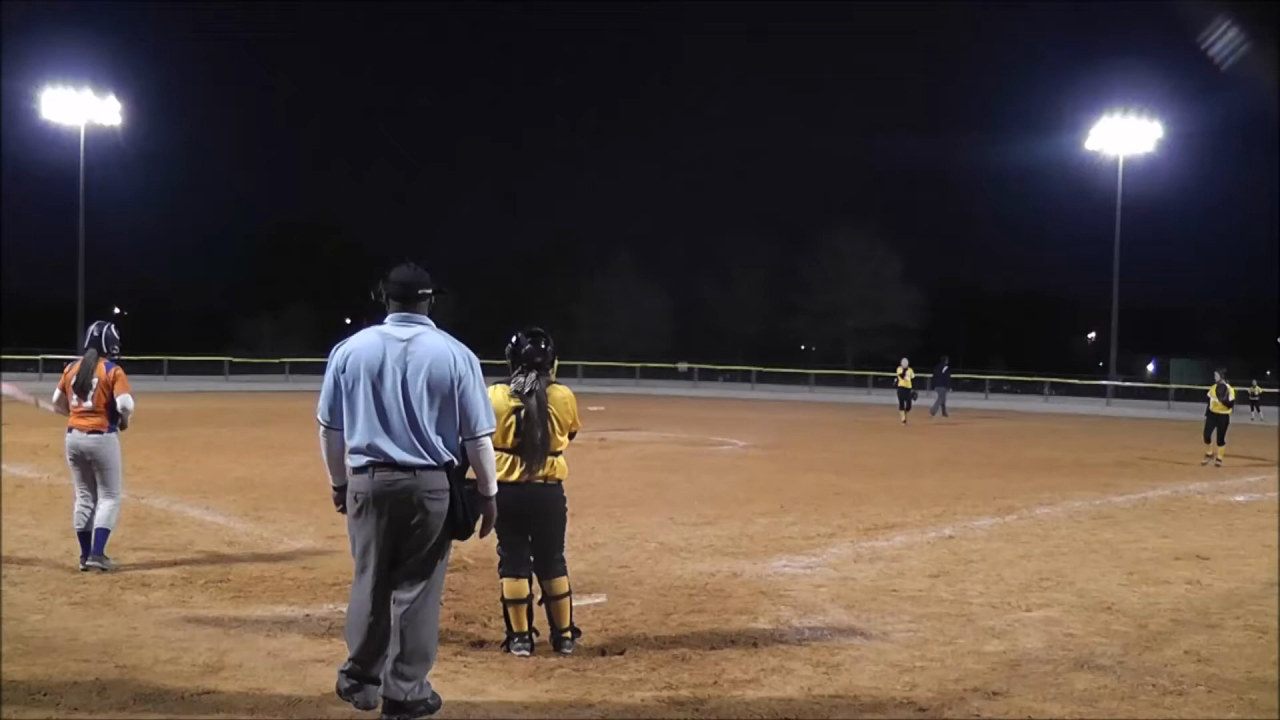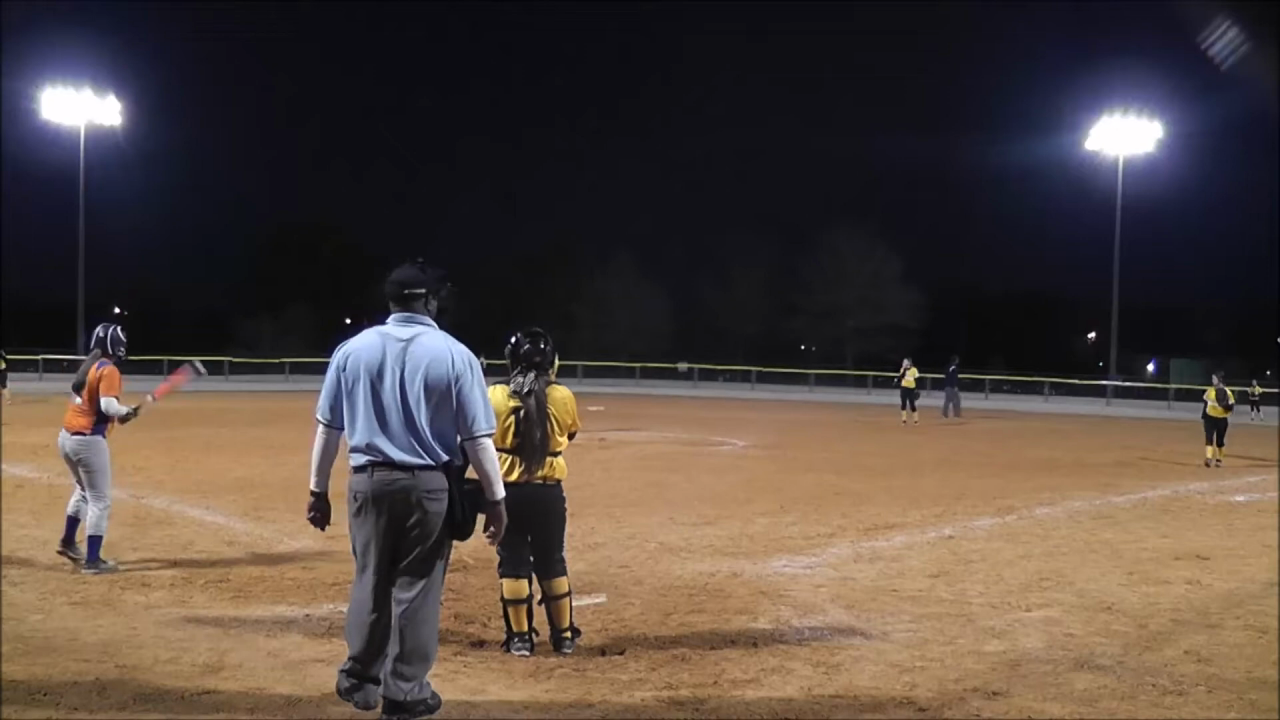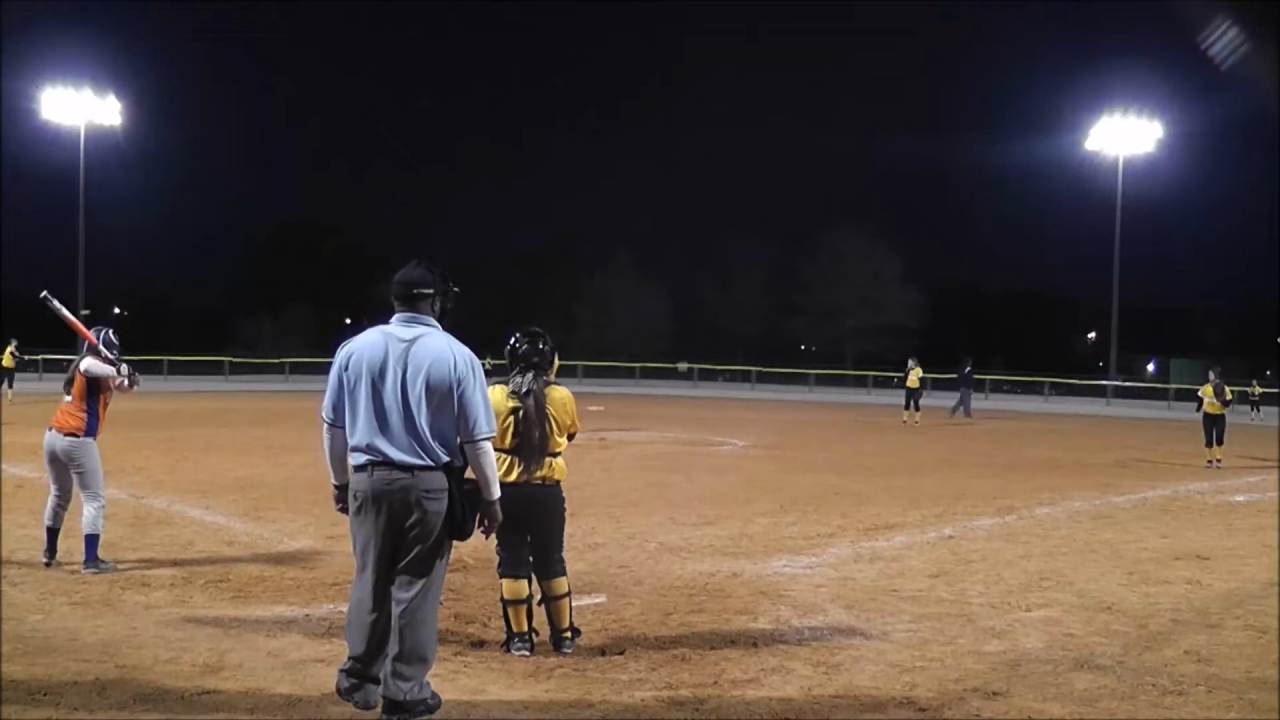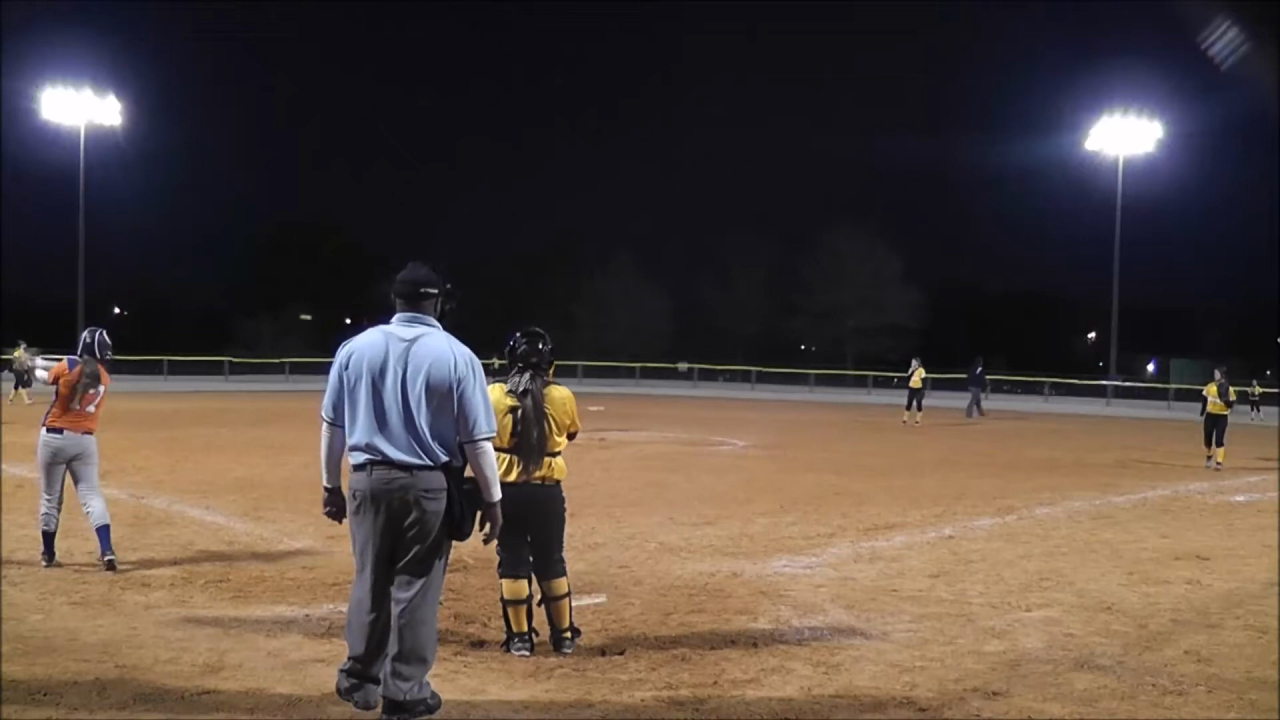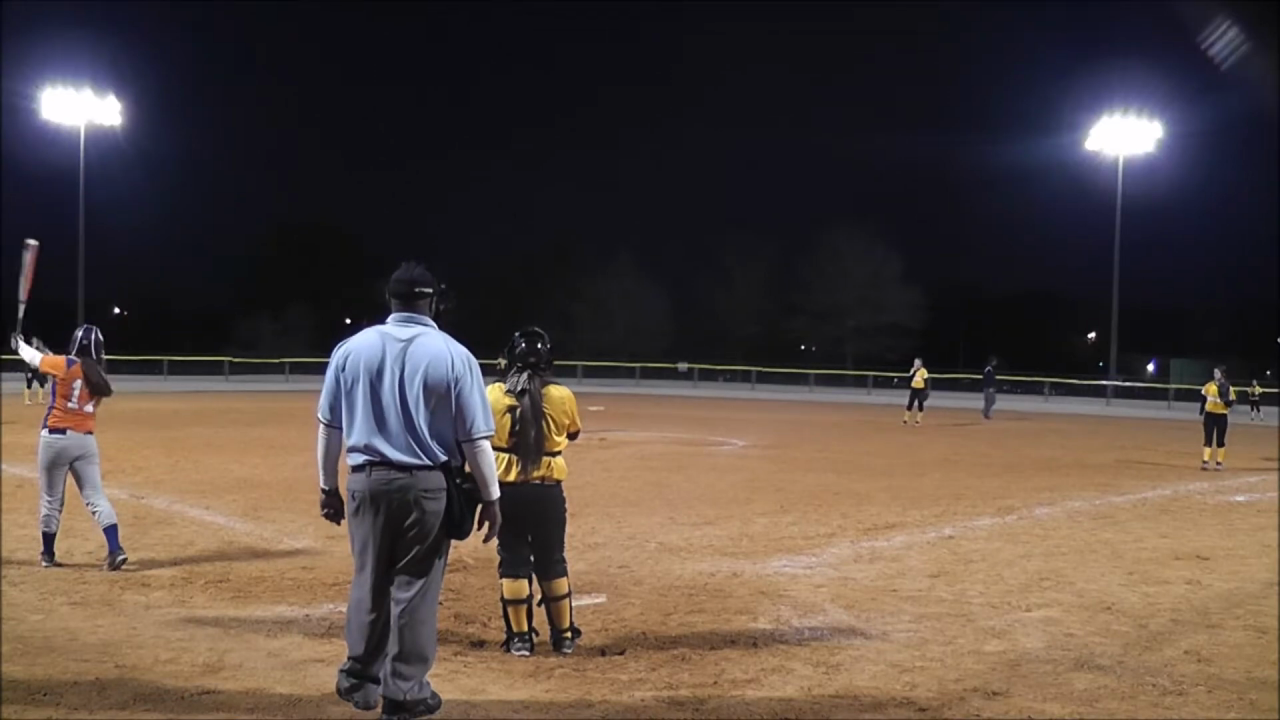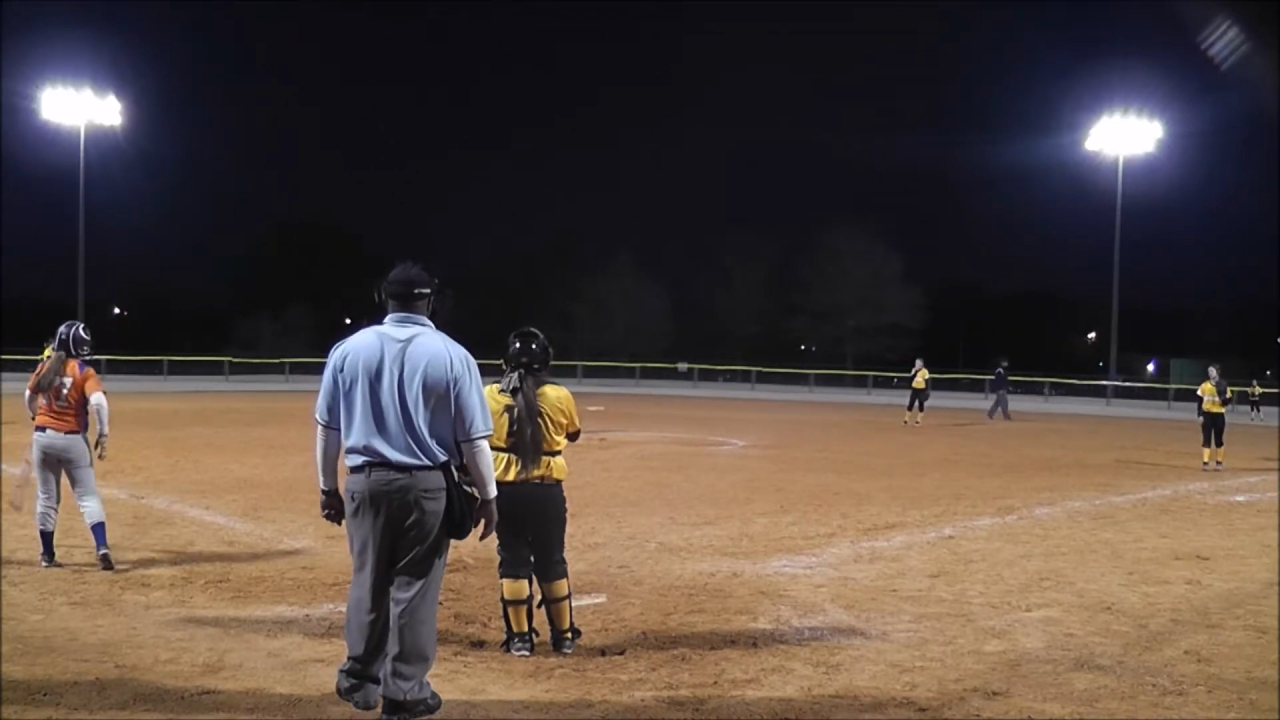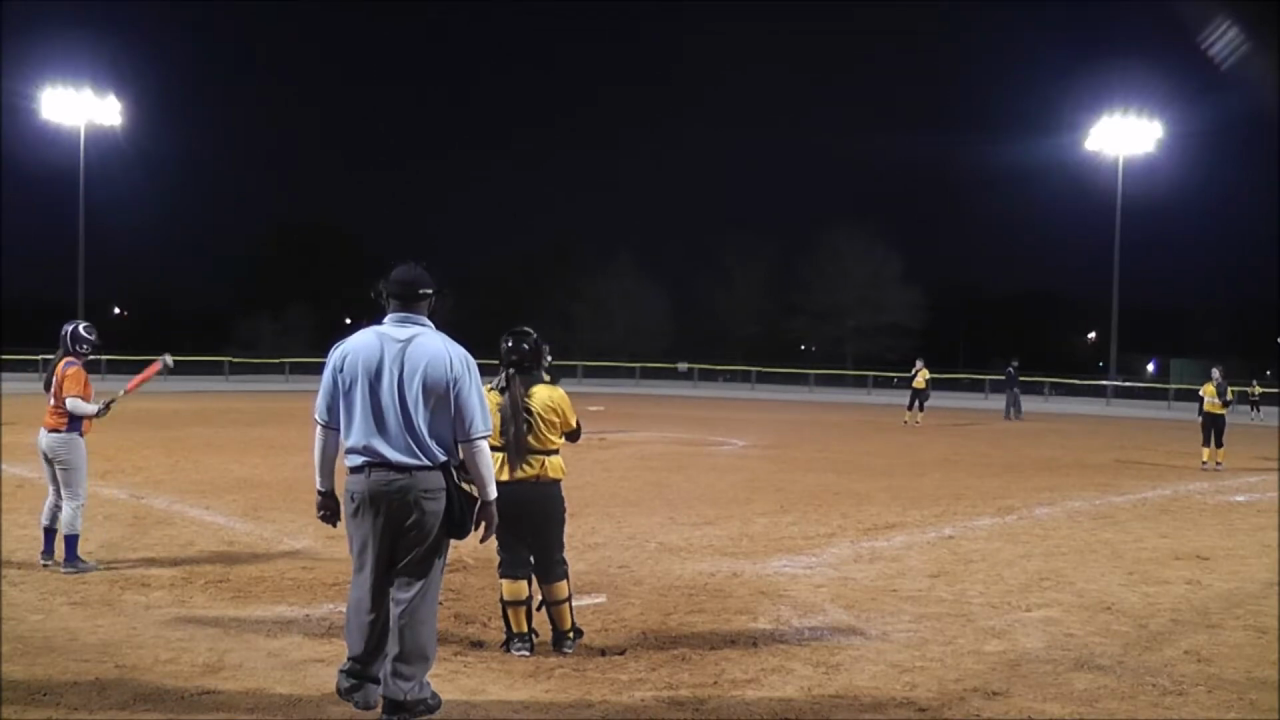
dt=0.4s
person 1, frame 1
left shoulder: (349, 350)
right shoulder: (454, 353)
left elbow: (330, 429)
right elbow: (477, 436)
left wrist: (339, 483)
right wrist: (487, 493)
left hip: (369, 482)
right hip: (430, 484)
left knee: (369, 583)
right knee: (417, 587)
left ankle: (361, 681)
person 1, frame 2
left shoulder: (352, 349)
right shoulder: (454, 355)
left elbow: (328, 428)
right elbow: (478, 438)
left wrist: (318, 490)
right wrist: (495, 498)
left hip: (368, 482)
right hip: (429, 485)
left knee: (370, 582)
right knee: (417, 587)
left ankle: (360, 681)
person 1, frame 3
left shoulder: (354, 348)
right shoulder: (457, 356)
left elbow: (333, 427)
right elbow: (477, 439)
left wrist: (341, 482)
right wrist: (491, 497)
left hip: (370, 481)
right hip: (429, 486)
left knee: (370, 582)
right knee: (416, 587)
left ankle: (361, 680)
person 1, frame 4
left shoulder: (355, 348)
right shoulder: (457, 355)
left elbow: (332, 425)
right elbow: (477, 440)
left wrist: (331, 484)
right wrist: (491, 499)
left hip: (369, 480)
right hip: (428, 485)
left knee: (370, 582)
right knee: (415, 587)
left ankle: (360, 681)
person 1, frame 5
left shoulder: (351, 349)
right shoulder: (453, 354)
left elbow: (329, 427)
right elbow: (475, 438)
left wrist: (328, 486)
right wrist: (490, 497)
left hip: (367, 481)
right hip: (427, 485)
left knee: (369, 582)
right knee: (415, 587)
left ankle: (360, 680)
person 1, frame 6
left shoulder: (348, 349)
right shoulder: (451, 355)
left elbow: (327, 428)
right elbow: (473, 438)
left wrist: (328, 487)
right wrist: (487, 496)
left hip: (366, 482)
right hip: (426, 485)
left knee: (368, 582)
right knee: (414, 587)
left ankle: (360, 681)
person 1, frame 7
left shoulder: (349, 349)
right shoulder: (452, 355)
left elbow: (327, 428)
right elbow: (474, 438)
left wrist: (325, 488)
right wrist: (488, 497)
left hip: (366, 482)
right hip: (427, 485)
left knee: (368, 582)
right knee: (415, 586)
left ankle: (361, 681)
person 2, frame 1
left shoulder: (495, 396)
right shoulder: (564, 397)
left hip: (507, 490)
right hip: (549, 491)
left knee: (514, 562)
right knee: (553, 562)
left ankle: (520, 637)
right ankle: (564, 635)
person 2, frame 2
left shoulder: (495, 396)
right shoulder: (563, 397)
left hip: (507, 491)
right hip: (548, 491)
left knee: (513, 562)
right knee: (552, 562)
left ankle: (520, 638)
right ankle: (563, 635)
person 2, frame 3
left shoulder: (494, 396)
right shoulder: (562, 397)
left hip: (506, 490)
right hip: (547, 491)
left knee: (513, 562)
right knee: (551, 562)
left ankle: (520, 637)
right ankle: (564, 635)
person 2, frame 4
left shoulder: (493, 395)
right shoulder: (562, 397)
right elbow: (571, 433)
left hip: (506, 490)
right hip: (546, 491)
left knee: (512, 562)
right knee: (551, 562)
left ankle: (519, 638)
right ankle: (563, 635)
person 2, frame 5
left shoulder: (492, 394)
right shoulder: (562, 396)
right elbow: (573, 433)
left hip: (505, 489)
right hip: (547, 490)
left knee: (513, 561)
right knee: (552, 561)
left ankle: (520, 637)
right ankle: (564, 634)
person 2, frame 6
left shoulder: (491, 395)
right shoulder: (560, 396)
right elbow: (574, 434)
left hip: (505, 489)
right hip: (547, 490)
left knee: (513, 561)
right knee: (552, 562)
left ankle: (520, 638)
right ankle: (563, 635)
person 2, frame 7
left shoulder: (488, 396)
right shoulder: (554, 395)
right elbow: (574, 434)
left hip: (503, 489)
right hip: (544, 489)
left knee: (512, 561)
right knee: (551, 562)
left ankle: (520, 638)
right ankle: (565, 634)
person 3, frame 1
left shoulder: (71, 368)
right shoulder: (113, 370)
left elbow: (58, 401)
right elbow: (126, 404)
right wrist: (125, 420)
left hip: (73, 438)
right hip: (102, 439)
left knee: (84, 498)
right knee: (110, 498)
left ankle: (85, 555)
right ankle: (96, 555)
person 3, frame 2
left shoulder: (90, 366)
right shoulder: (107, 369)
right elbow: (109, 406)
left wrist: (122, 411)
right wrist: (127, 411)
left hip: (68, 436)
right hip: (89, 440)
left knee: (83, 490)
right knee: (99, 500)
left ankle: (68, 541)
right ankle: (93, 560)
person 3, frame 3
left shoulder: (82, 363)
right shoulder: (94, 365)
left elbow: (117, 384)
right elbow: (88, 367)
left wrist: (125, 377)
right wrist: (118, 372)
left hip: (54, 437)
right hip: (79, 442)
left knee: (59, 496)
right knee: (94, 501)
left ankle: (50, 552)
right ankle: (91, 560)
person 3, frame 4
left shoulder: (69, 368)
right shoulder: (104, 377)
left elbow: (46, 376)
left wrist: (34, 367)
right wrist: (42, 363)
left hip: (54, 437)
right hip: (84, 440)
left knee: (51, 498)
right knee: (91, 497)
left ankle: (48, 555)
right ankle: (107, 550)
person 3, frame 5
left shoulder: (64, 365)
right shoulder: (99, 376)
left elbow: (32, 358)
left wrist: (19, 343)
right wrist: (52, 358)
left hip: (55, 439)
right hip: (85, 441)
left knee: (51, 500)
right knee: (96, 497)
left ankle: (48, 555)
right ankle: (115, 549)
person 3, frame 6
left shoulder: (45, 366)
right shoulder: (84, 371)
left elbow: (29, 397)
right elbow: (99, 402)
left wrist: (35, 416)
right wrist: (103, 434)
left hip: (42, 436)
right hip: (73, 439)
left knee: (47, 498)
right knee: (88, 497)
left ankle: (48, 555)
right ankle: (101, 546)
person 3, frame 7
left shoulder: (61, 365)
right shoulder: (74, 368)
right elbow: (73, 405)
left wrist: (94, 407)
right wrist: (98, 409)
left hip: (48, 436)
right hip: (66, 439)
left knee: (57, 496)
right knee: (74, 499)
left ankle: (48, 551)
right ankle: (71, 559)
